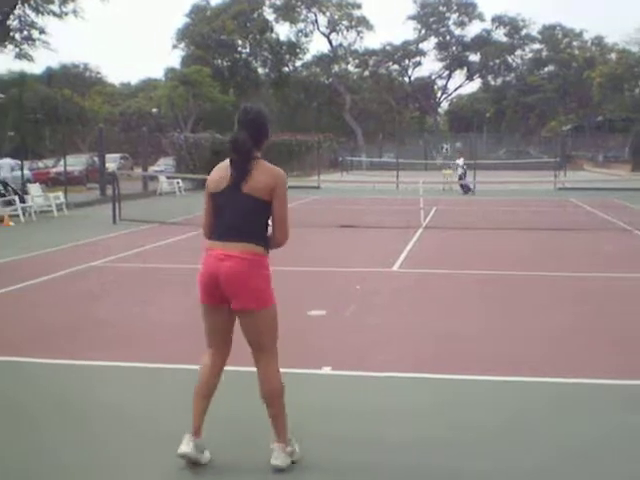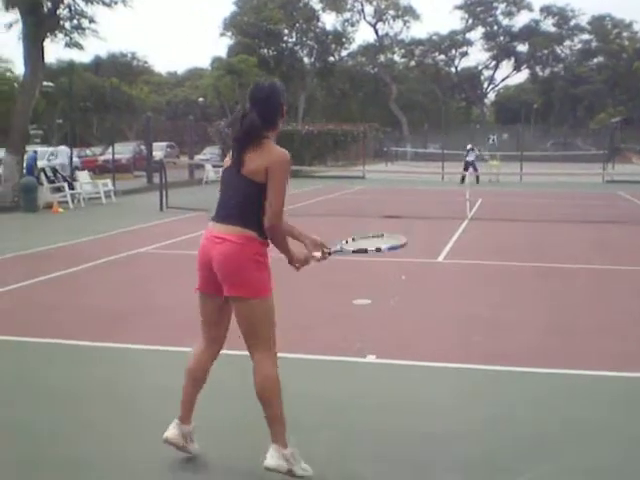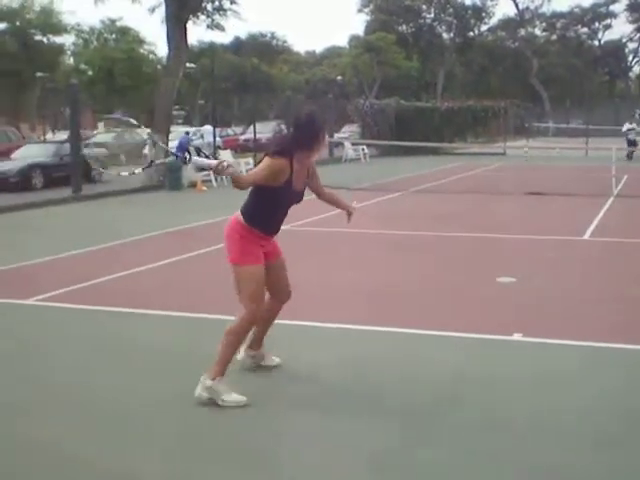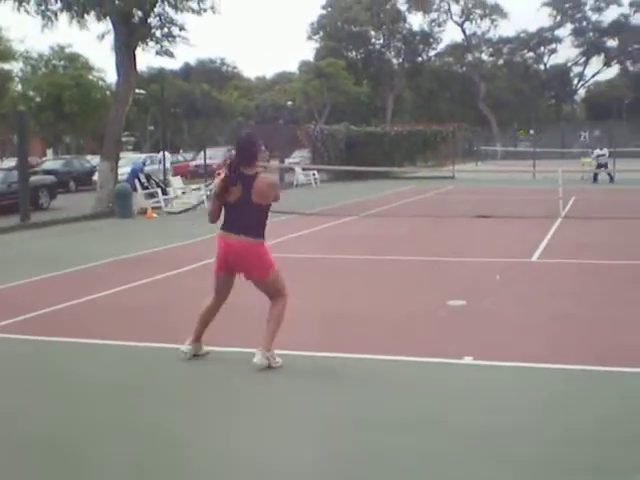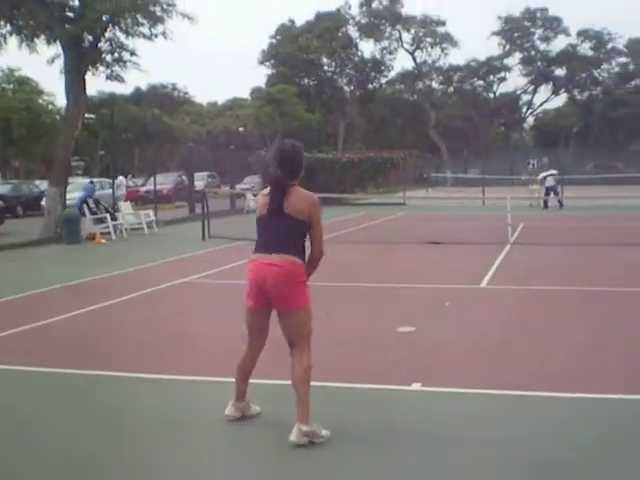
dt=1s
person 1, frame 1
left shoulder: (217, 172)
right shoulder: (273, 175)
left elbow: (207, 229)
right elbow: (280, 236)
left hip: (213, 263)
right hip: (248, 268)
left knee: (215, 354)
right knee: (267, 359)
left ankle: (192, 439)
right ankle: (282, 445)
person 1, frame 2
left shoulder: (238, 148)
right shoulder: (277, 156)
right elbow: (271, 222)
left wrist: (304, 238)
right wrist: (292, 253)
left hip: (212, 244)
right hip: (242, 253)
left knee: (209, 343)
right knee: (263, 354)
left ankle: (182, 426)
person 1, frame 3
left shoulder: (307, 166)
right shoulder: (278, 163)
left elbow: (320, 192)
right elbow: (244, 182)
left wrist: (346, 206)
right wrist: (229, 172)
left hip: (264, 237)
right hip: (244, 235)
left knee: (282, 294)
right knee: (253, 311)
left ankle: (253, 350)
right ankle: (212, 381)
person 1, frame 4
left shoulder: (224, 183)
right shoulder: (267, 183)
left elbow: (212, 218)
right elbow: (275, 197)
left hip: (226, 246)
right hip: (252, 251)
left knee: (218, 298)
right knee: (279, 297)
left ankle: (193, 344)
right ankle: (265, 352)
person 1, frame 5
left shoulder: (261, 198)
right shoulder: (309, 199)
right elbow: (318, 251)
right wrist: (303, 277)
left hip: (257, 269)
right hip: (287, 274)
left knee: (254, 343)
right knee: (300, 350)
left ankle: (238, 403)
right ankle: (302, 425)
